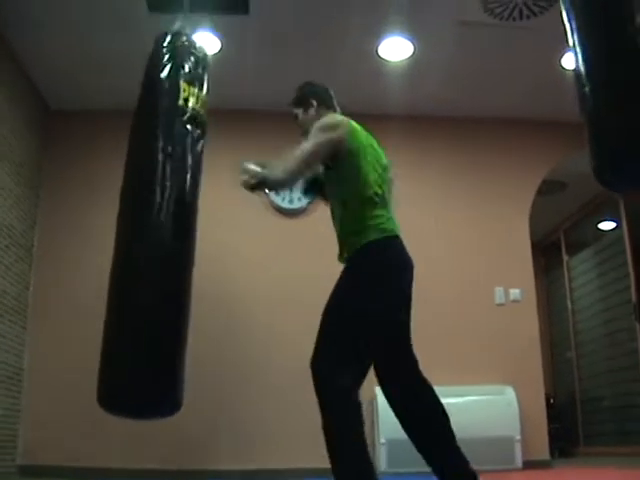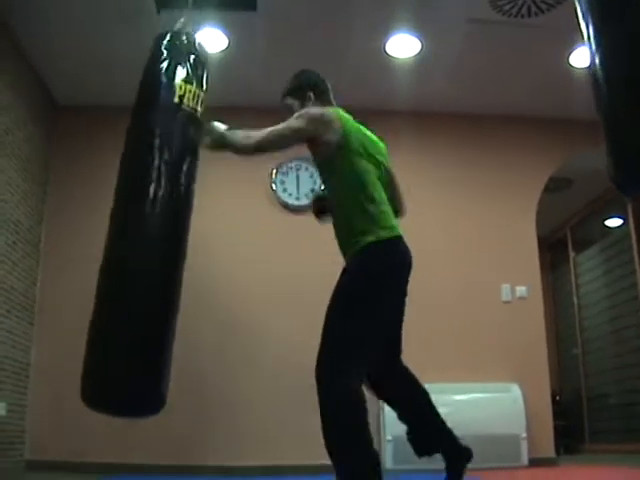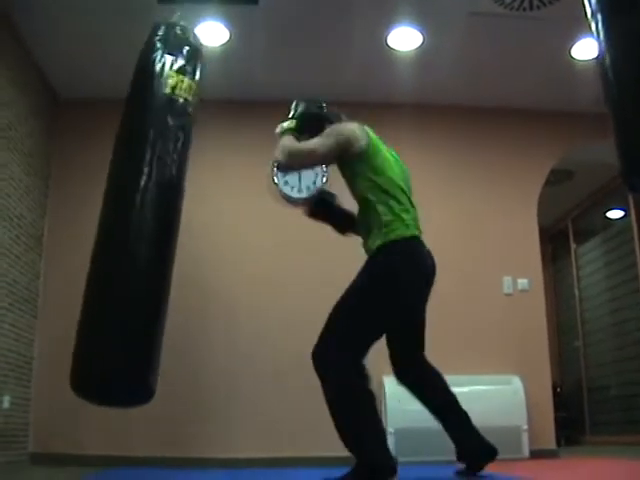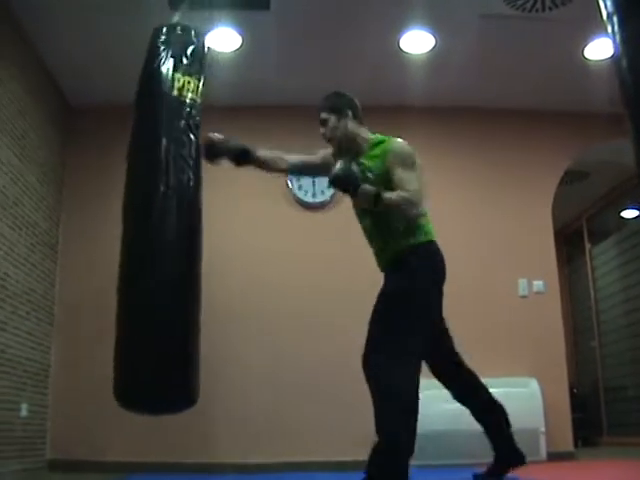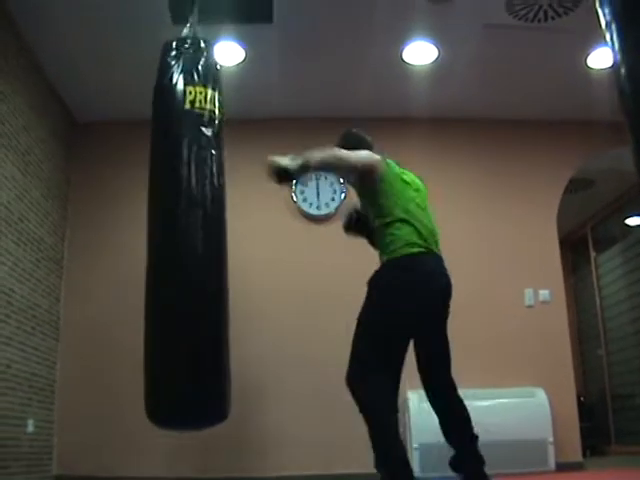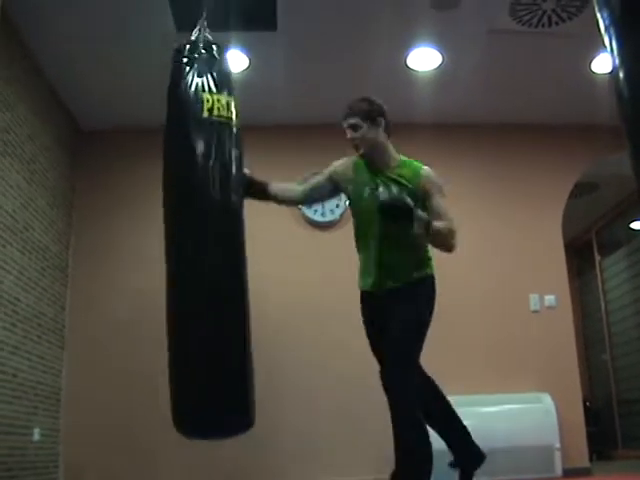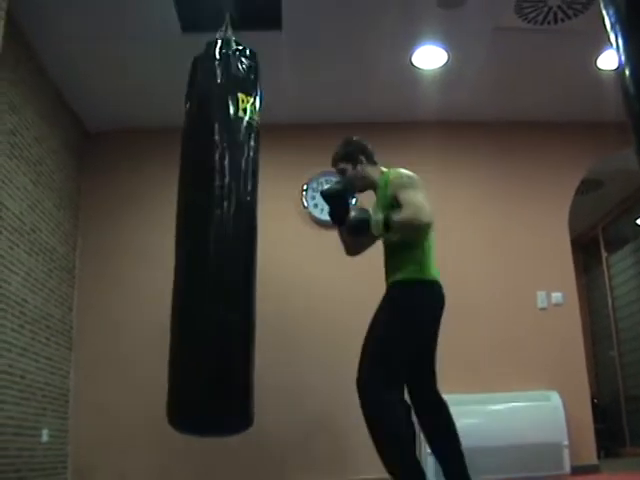
dt=0.4s
person 1, frame 1
left shoulder: (332, 127)
right shoulder: (357, 140)
left elbow: (284, 175)
left wrist: (256, 176)
right wrist: (321, 187)
left hip: (375, 261)
right hip: (388, 259)
left knee: (332, 366)
right knee: (399, 368)
person 1, frame 2
left shoulder: (323, 120)
right shoulder: (368, 137)
left elbow: (254, 143)
right elbow: (398, 206)
left wrist: (220, 135)
left hip: (377, 257)
right hip: (384, 255)
left knee: (338, 368)
right knee: (381, 365)
right ankle: (448, 447)
person 1, frame 3
left shoulder: (348, 133)
right shoulder: (383, 155)
left elbow: (286, 158)
left wrist: (287, 129)
right wrist: (333, 211)
left hip: (394, 261)
right hip: (414, 260)
left knee: (333, 356)
right knee: (410, 365)
right ankle: (473, 447)
person 1, frame 4
left shoulder: (395, 150)
right shoulder: (339, 157)
left elbow: (413, 208)
right elbow: (289, 162)
left wrist: (366, 190)
right wrist: (237, 151)
left hip: (418, 260)
right hip: (401, 266)
left knee: (385, 359)
right knee: (444, 361)
right ankle: (506, 448)
person 1, frame 5
left shoulder: (369, 162)
right shoulder: (411, 183)
left elbow: (329, 157)
left wrist: (288, 163)
right wrist: (369, 230)
left hip: (405, 277)
right hip: (433, 274)
left knee: (367, 377)
right knee: (439, 380)
person 1, frame 6
left shoulder: (421, 176)
right shoulder: (348, 170)
left elbow: (449, 240)
right elbow: (298, 193)
left wrist: (415, 215)
right wrist: (257, 187)
left hip: (412, 289)
right hip: (373, 292)
left knee: (400, 379)
right knee: (407, 377)
person 1, frame 7
left shoulder: (400, 179)
right shoulder: (379, 199)
left elbow: (423, 219)
right elbow: (353, 247)
left wrist: (376, 220)
right wrist: (339, 212)
left hip: (412, 291)
right hip: (418, 292)
left knee: (375, 384)
right knee: (422, 389)
